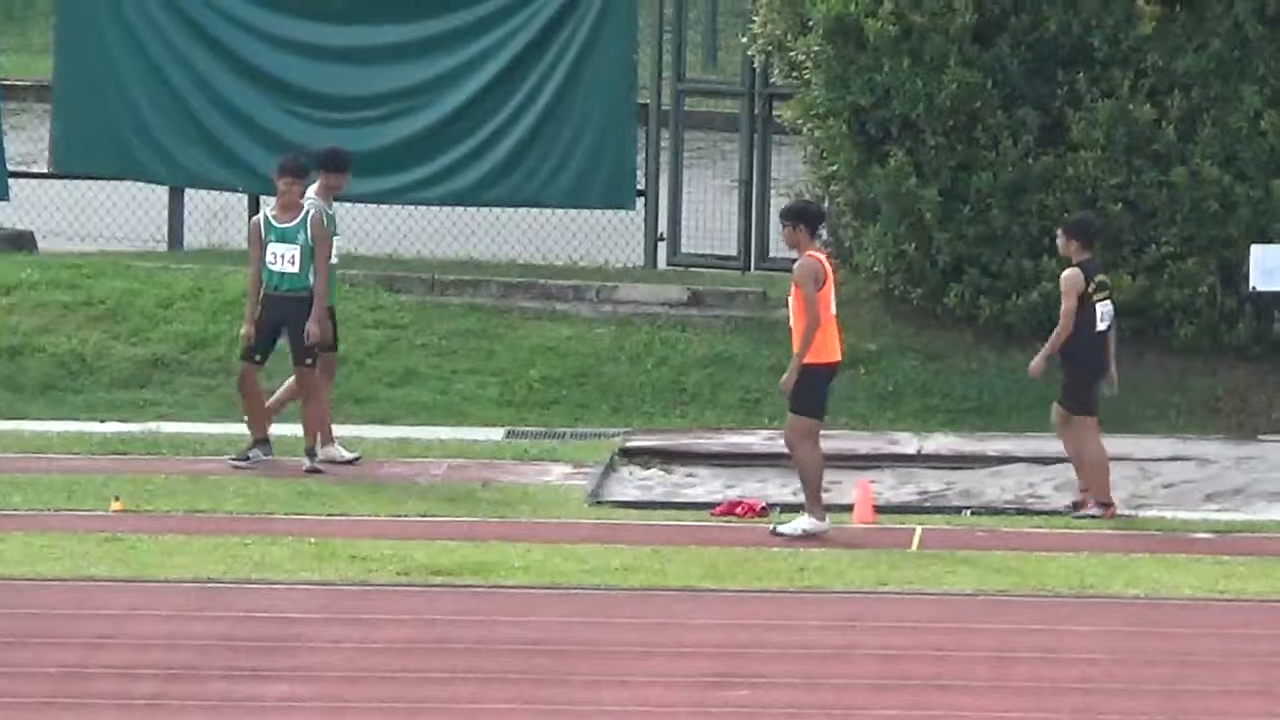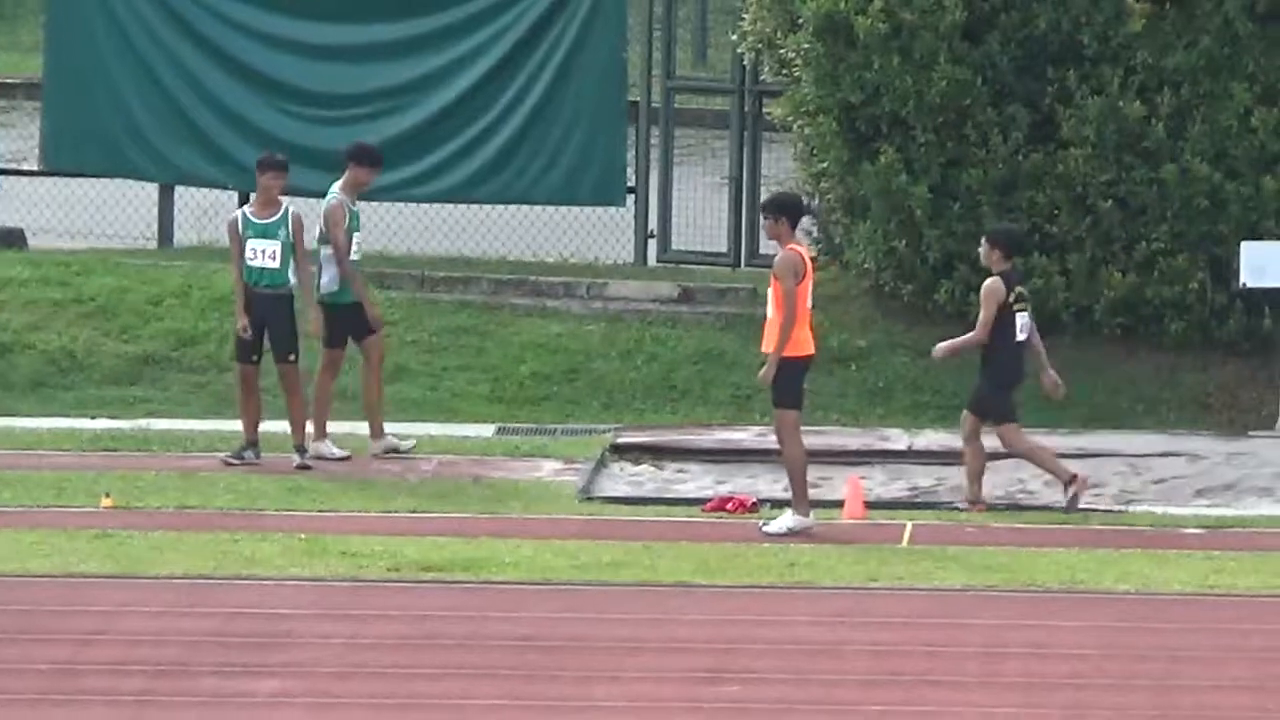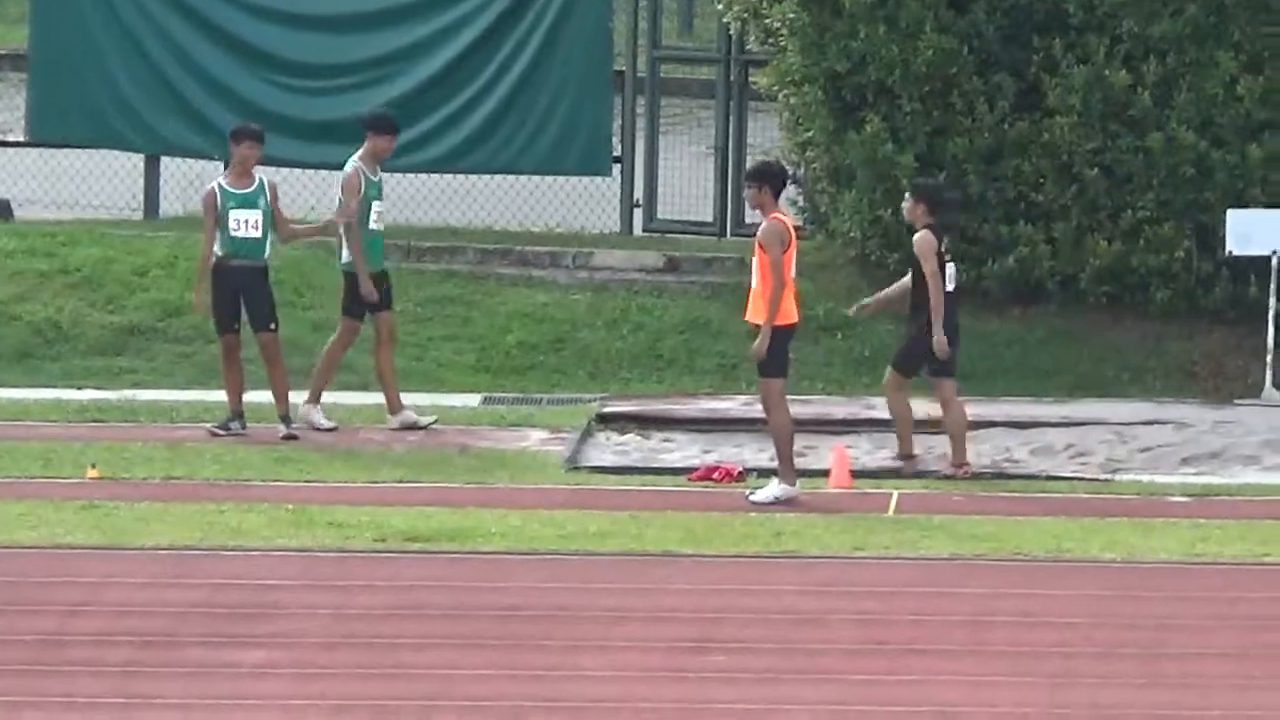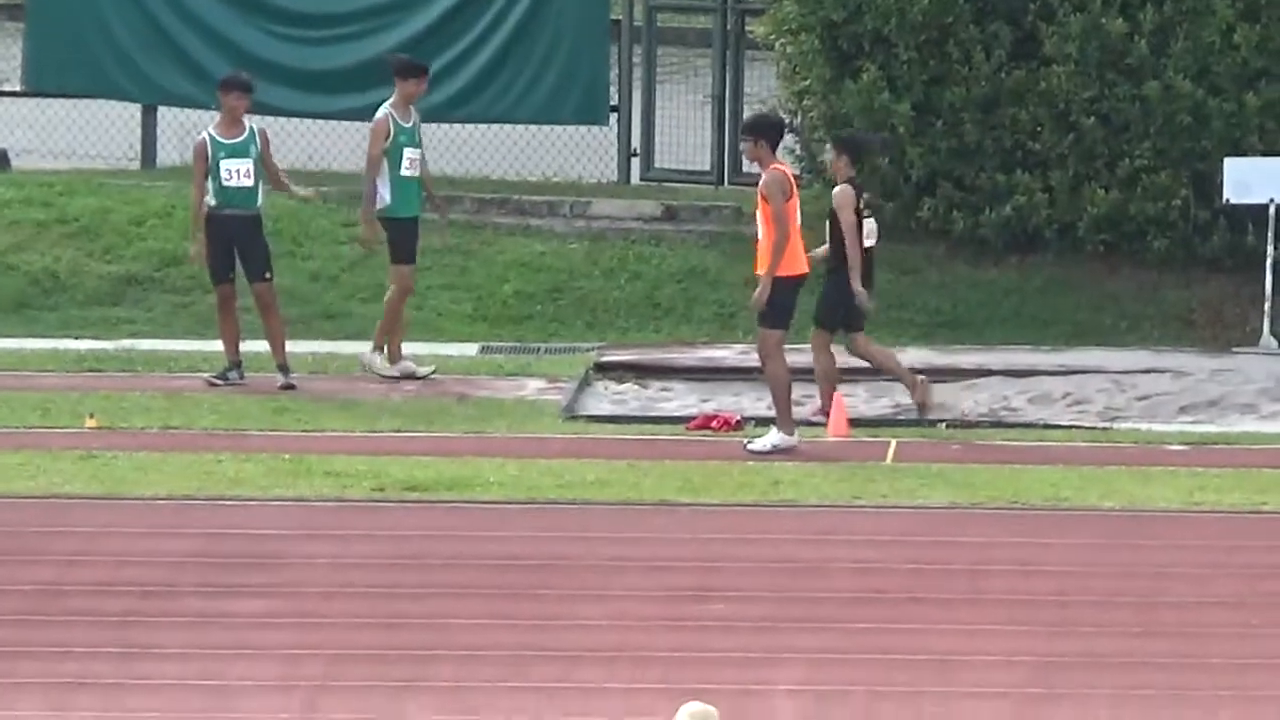
dt=0.3s
person 1, frame 1
left shoulder: (805, 265)
right shoulder: (818, 262)
left elbow: (812, 321)
left wrist: (793, 369)
left hip: (814, 362)
right hip: (823, 359)
left knee: (796, 438)
right knee: (807, 439)
left ankle: (816, 516)
right ankle: (812, 514)
person 1, frame 2
left shoulder: (786, 258)
right shoulder: (799, 254)
left elbow: (788, 315)
left wrist: (771, 361)
left hip: (789, 355)
right hip: (795, 353)
left knee: (787, 434)
right knee: (787, 433)
left ankle: (801, 512)
right ankle: (798, 508)
person 1, frame 3
left shoulder: (770, 228)
right shoulder: (780, 224)
left elbow: (779, 283)
left wrist: (764, 333)
left hip: (774, 325)
right hip: (776, 323)
left knee: (774, 402)
right knee: (772, 402)
left ankle: (787, 482)
right ankle: (785, 478)
person 1, frame 4
left shoulder: (771, 178)
right shoulder: (778, 174)
left elbow: (782, 233)
left wrist: (765, 281)
right wrist: (767, 278)
left hip: (781, 275)
right hip: (784, 273)
left knee: (769, 351)
right knee: (770, 351)
left ankle: (785, 431)
right ankle: (783, 427)
person 2, frame 1
left shoulder: (326, 204)
right shoulder: (313, 209)
right wrist: (323, 313)
left hip: (323, 300)
left knee: (324, 367)
right knee: (325, 369)
left ankle: (266, 414)
right ankle: (326, 444)
person 2, frame 2
left shoulder: (351, 199)
right shoulder: (335, 204)
right elbow: (343, 258)
right wrist: (368, 302)
left hip: (352, 295)
right hip: (337, 296)
left knee: (375, 357)
right knee: (330, 366)
left ankle: (379, 437)
right ankle: (318, 440)
person 2, frame 3
left shoulder: (377, 171)
right shoulder: (353, 174)
right elbow: (350, 229)
right wrist: (363, 276)
left hip: (379, 266)
right hip: (360, 267)
left knee: (387, 335)
right knee: (346, 335)
left ankle: (396, 411)
right ankle: (311, 404)
person 2, frame 4
left shoulder: (414, 116)
right shoulder: (383, 120)
right elbow: (371, 172)
left wrist: (438, 204)
right wrist: (367, 219)
left hip: (411, 211)
right hip: (393, 212)
left knee: (402, 284)
right knee: (403, 282)
left ankle: (395, 358)
right ankle: (375, 349)
person 3, frame 1
left shoulder: (314, 221)
right shoulder: (259, 222)
left elbow: (321, 272)
right elbow: (255, 271)
left wrist: (316, 317)
right wrist: (248, 318)
left hip: (302, 304)
right hip: (270, 303)
left knee: (307, 379)
right knee: (246, 374)
left ankle: (310, 451)
right ankle: (260, 442)
person 3, frame 2
left shoulder: (292, 218)
right shoulder: (238, 220)
left elbow: (301, 266)
right elbow: (237, 269)
left wrist: (311, 309)
right wrist: (240, 312)
left hip: (280, 301)
right hip: (251, 300)
left knee: (290, 376)
right knee: (247, 376)
left ankle: (299, 448)
right ankle: (251, 445)
person 3, frame 3
left shoulder: (267, 188)
right shoulder: (215, 192)
left elbow: (284, 231)
right elbow: (208, 241)
left wrist: (321, 228)
right wrist: (199, 287)
left hip: (256, 272)
right hip: (225, 272)
left knee: (270, 345)
right knee: (229, 346)
left ankle: (285, 417)
right ankle: (236, 416)
person 3, frame 4
left shoulder: (259, 135)
right shoulder: (205, 142)
left elbow: (274, 177)
right elbow: (199, 192)
left wrist: (295, 190)
right wrist: (196, 238)
left hip: (250, 222)
right hip: (218, 222)
left knee: (265, 294)
right knee: (225, 296)
left ankle: (283, 367)
right ankle: (234, 366)
person 4, frame 1
left shoulder: (1073, 275)
right shoulder: (1099, 272)
left elbow: (1065, 326)
right elbow: (1106, 321)
left wrist: (1041, 357)
right wrist: (1110, 365)
left hip: (1079, 363)
right hip: (1094, 359)
left knee: (1085, 432)
right knee: (1061, 420)
left ankle: (1104, 503)
right ankle: (1086, 490)
person 4, frame 2
left shoulder: (993, 285)
right shoulder: (1017, 283)
left elbow: (981, 335)
right elbow: (1031, 332)
left wrist: (948, 347)
right wrist: (1046, 370)
left hip: (997, 373)
right hip: (1006, 369)
left knee: (1013, 440)
right knee: (969, 427)
left ankle: (1070, 479)
right ankle: (974, 498)
person 4, frame 3
left shoulder: (923, 238)
right shoulder: (937, 237)
left elbow: (933, 285)
right elbow: (912, 281)
left wrist: (937, 330)
right wrist: (873, 301)
left hip: (927, 327)
right hip: (943, 326)
left knee: (893, 385)
right knee: (947, 395)
left ankle: (906, 454)
right ankle: (959, 463)
person 4, frame 4
left shoulder: (842, 192)
right shoulder: (858, 190)
left elbow: (849, 240)
left wrist: (855, 283)
right wrist: (810, 257)
left hip: (843, 279)
right hip: (854, 278)
left knee: (819, 341)
right knee: (858, 344)
left ankle: (826, 409)
right ankle: (914, 384)
